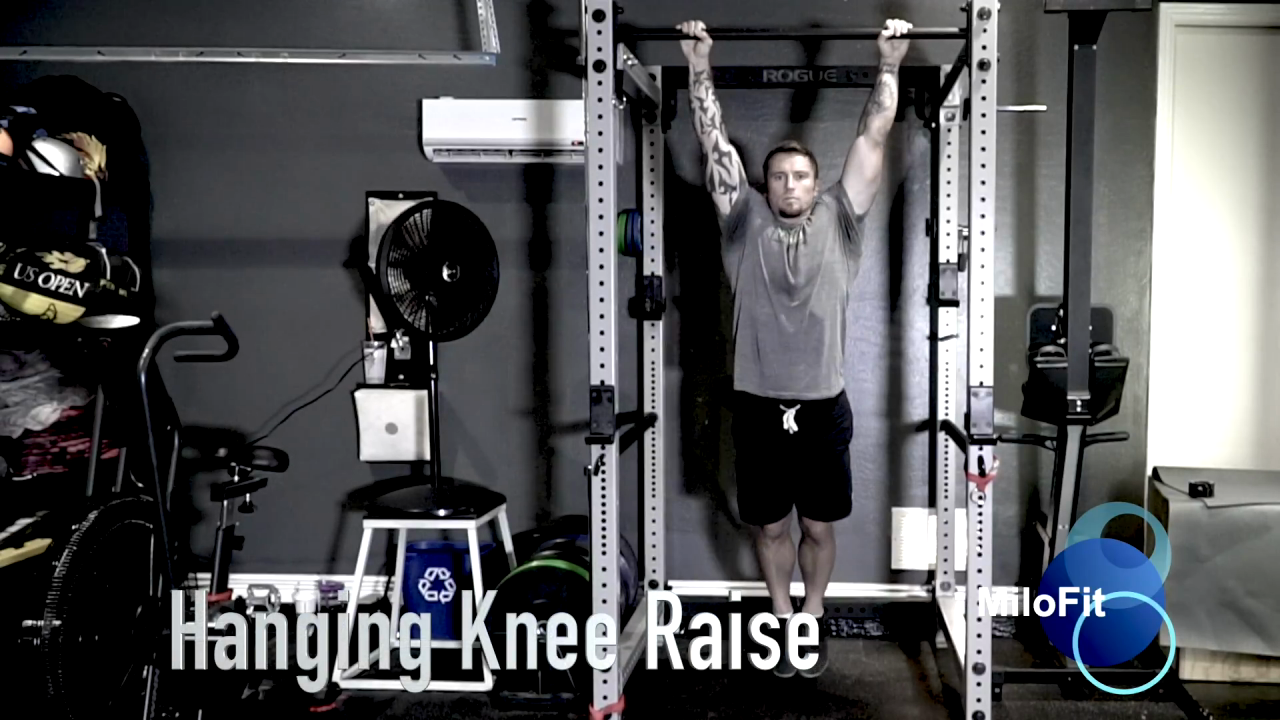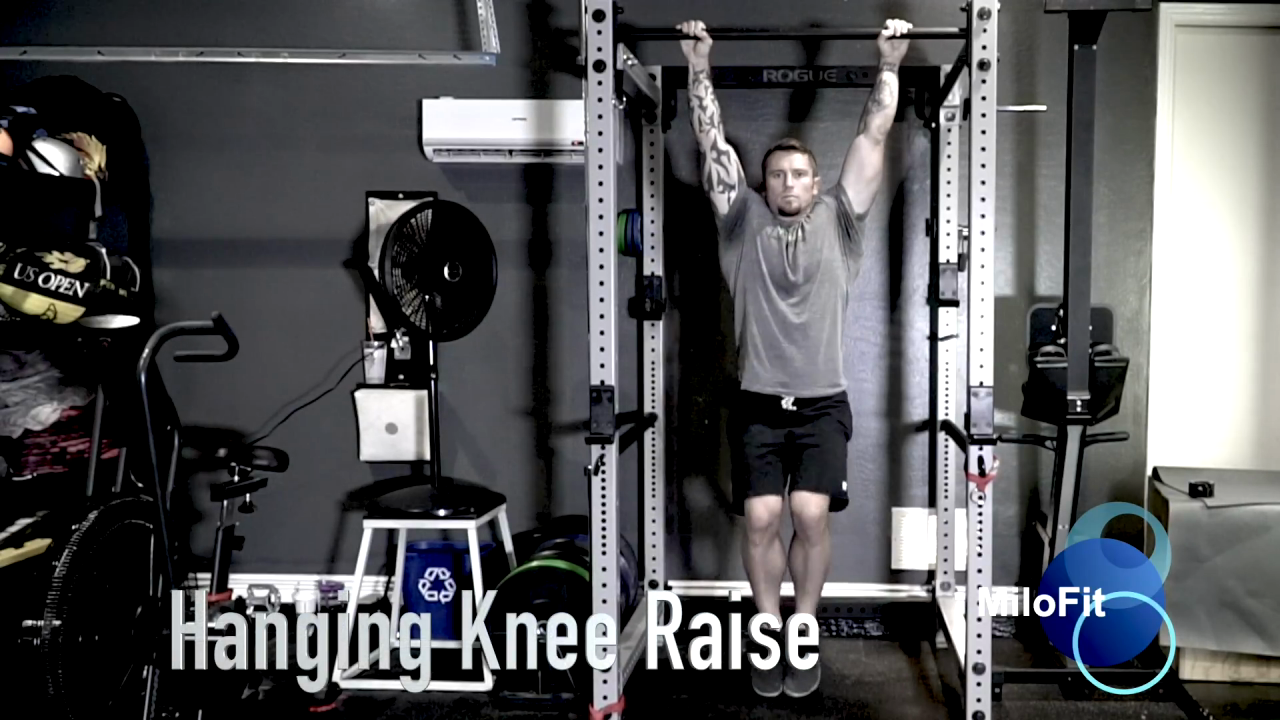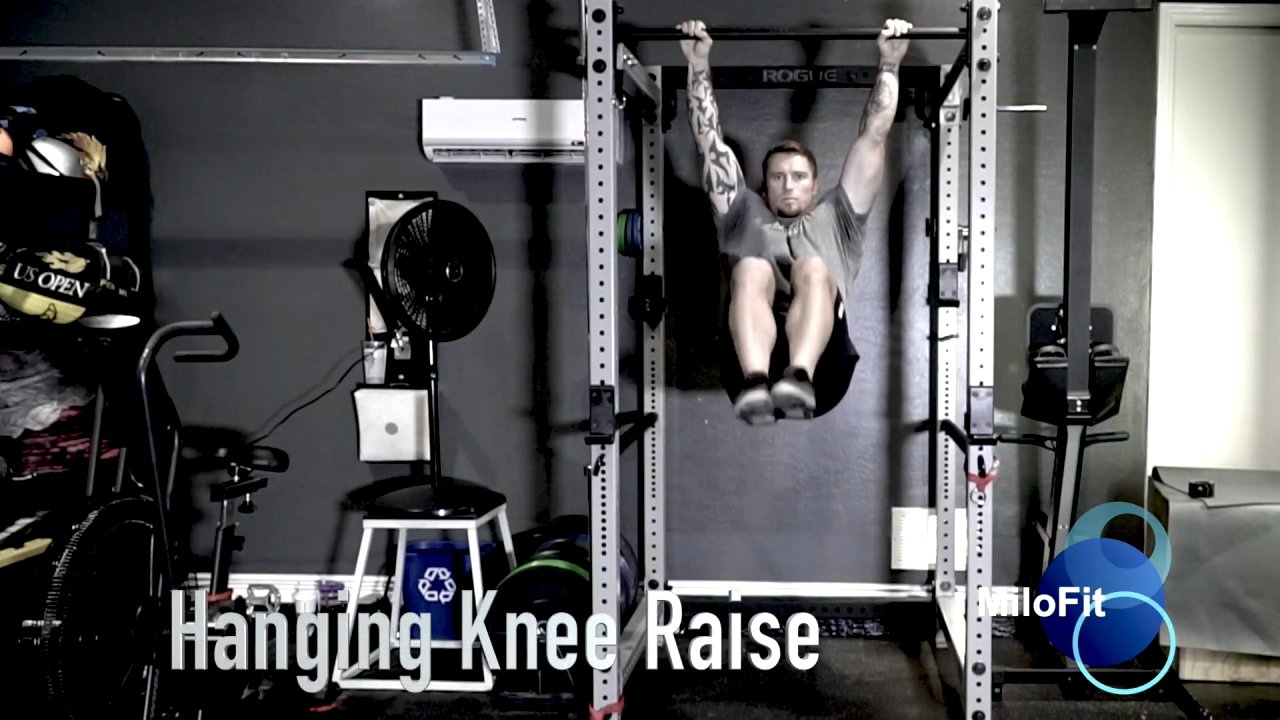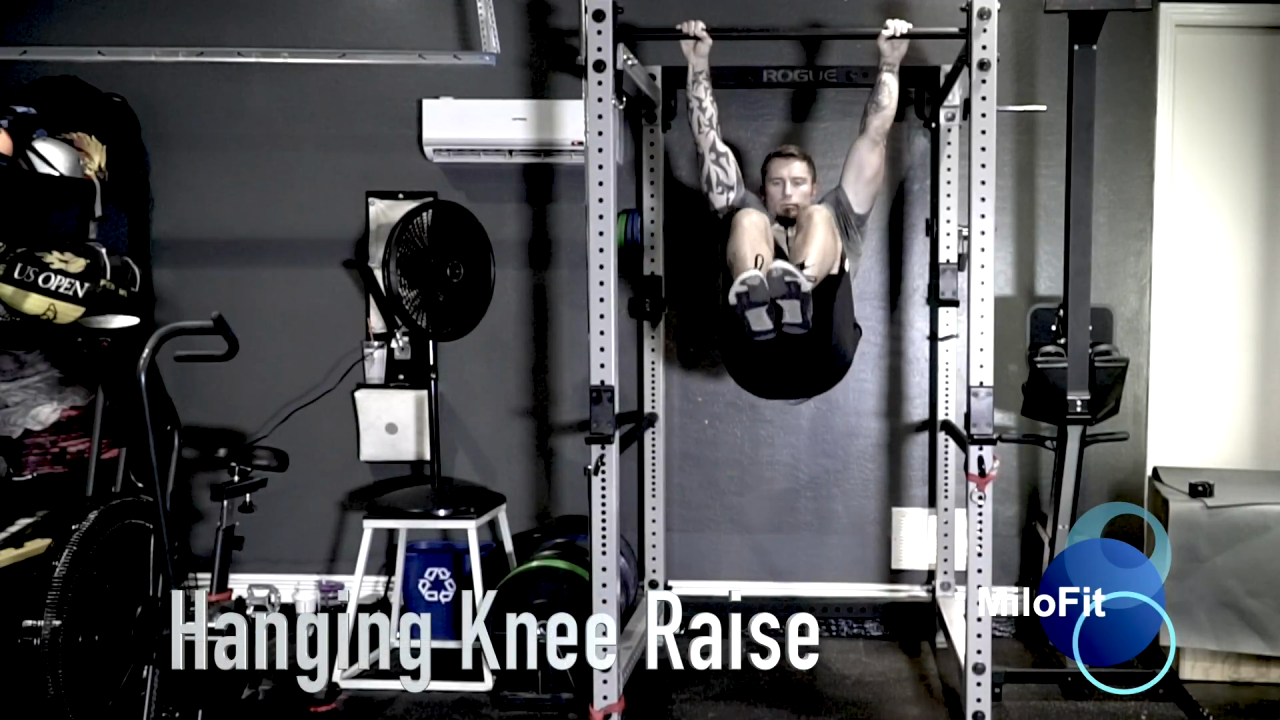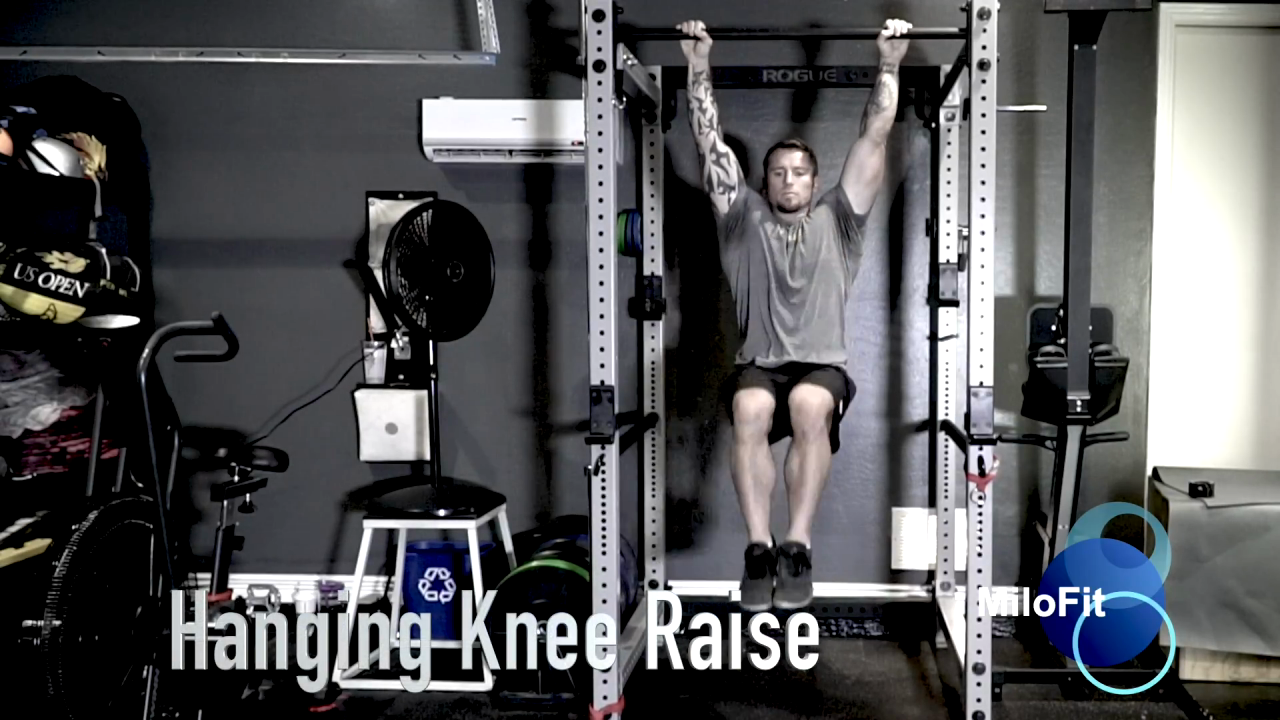
dt=0.4s
person 1, frame 1
left shoulder: (839, 218)
right shoulder: (744, 219)
left elbow: (872, 139)
right elbow: (714, 143)
left wrist: (889, 65)
right wrist: (699, 67)
left hip: (823, 409)
right hip: (760, 408)
left knee: (819, 528)
right knee: (770, 528)
left ankle: (813, 620)
right ankle: (783, 623)
person 1, frame 2
left shoulder: (837, 218)
right shoulder: (742, 219)
left elbow: (869, 140)
right elbow: (713, 145)
left wrist: (888, 66)
right wrist: (699, 67)
left hip: (822, 405)
right hip: (757, 404)
left knee: (811, 516)
right knee: (761, 518)
right ankle: (769, 637)
person 1, frame 3
left shoulder: (837, 217)
right shoulder: (745, 215)
left elbow: (873, 137)
right elbow: (710, 142)
left wrist: (889, 64)
right wrist: (699, 64)
left hip: (823, 357)
right hip: (760, 328)
left knee: (814, 269)
right knee: (752, 268)
left ankle: (799, 380)
right ankle: (757, 382)
person 1, frame 4
left shoulder: (836, 213)
right shoulder: (747, 210)
left elbow: (873, 138)
right elbow: (709, 143)
left wrist: (889, 63)
right wrist: (698, 65)
left hip: (821, 354)
right hip: (757, 329)
left knee: (815, 230)
right knee: (747, 226)
left ankle: (798, 293)
right ankle: (754, 293)
person 1, frame 5
left shoulder: (837, 216)
right shoulder: (743, 217)
left elbow: (873, 140)
right elbow: (711, 146)
left wrist: (889, 65)
right wrist: (699, 67)
left hip: (820, 367)
right hip: (758, 366)
left knee: (807, 410)
right knee: (752, 415)
left ankle: (796, 549)
right ankle: (759, 550)
